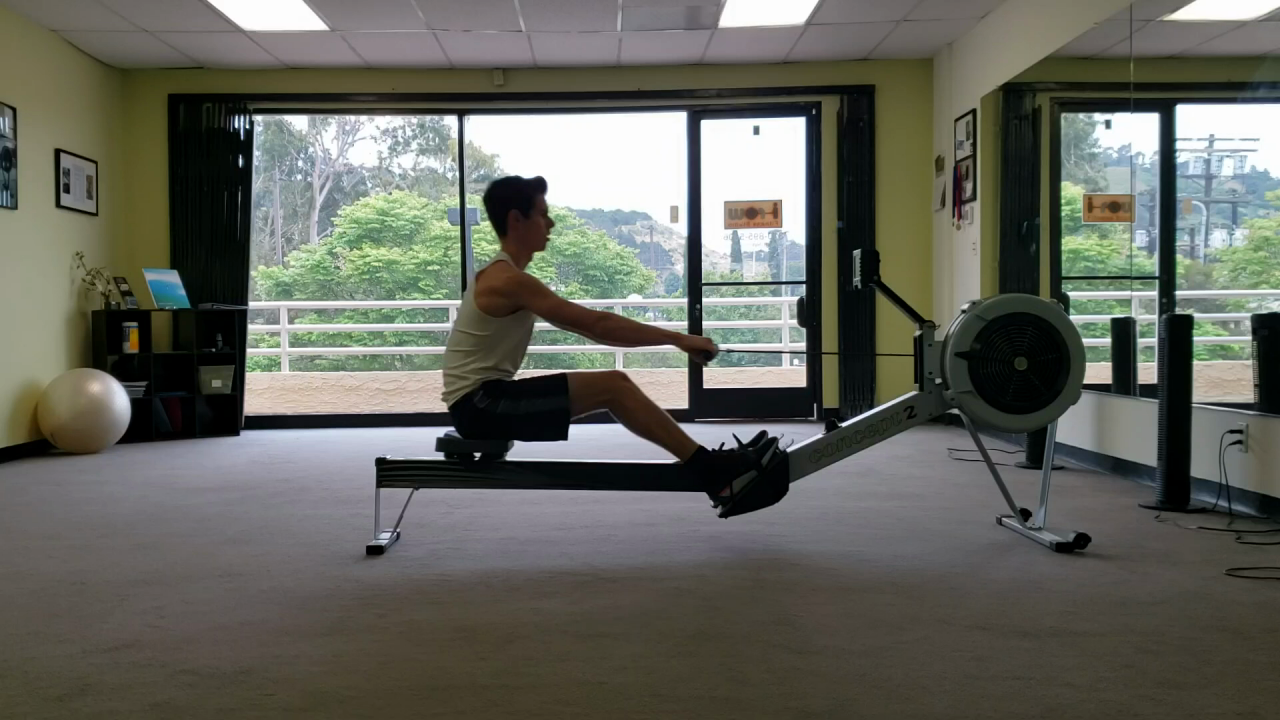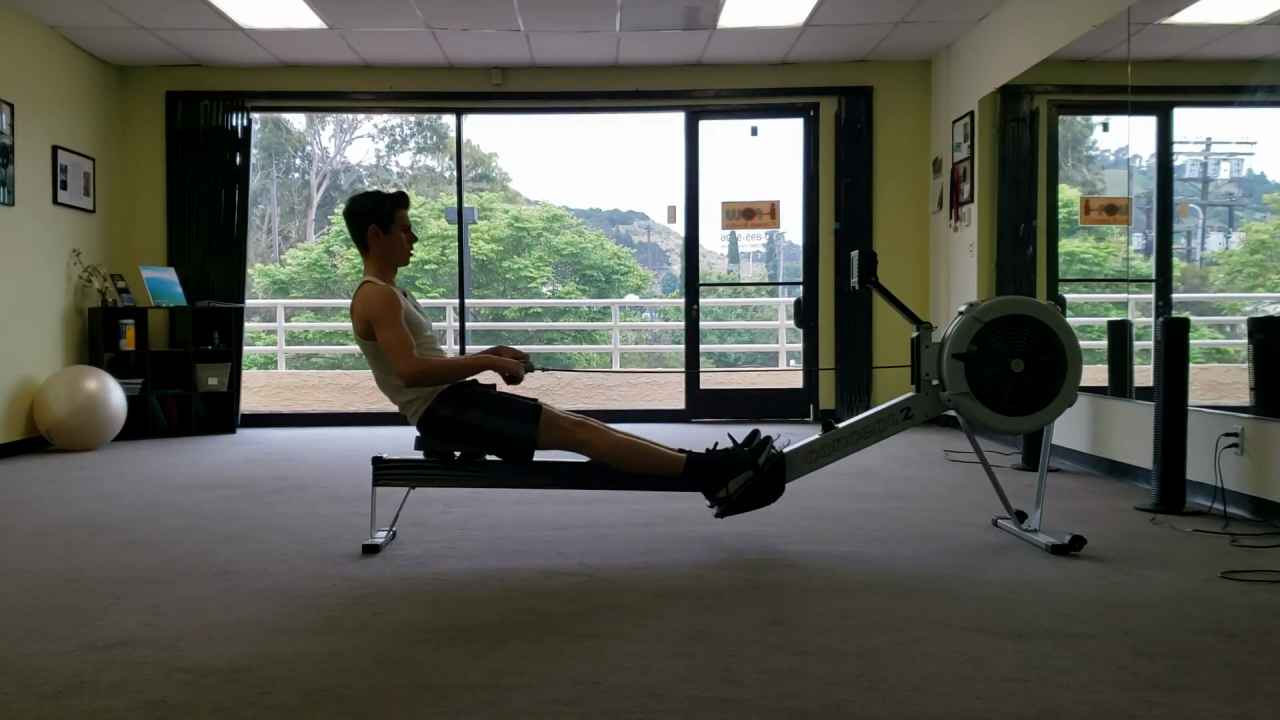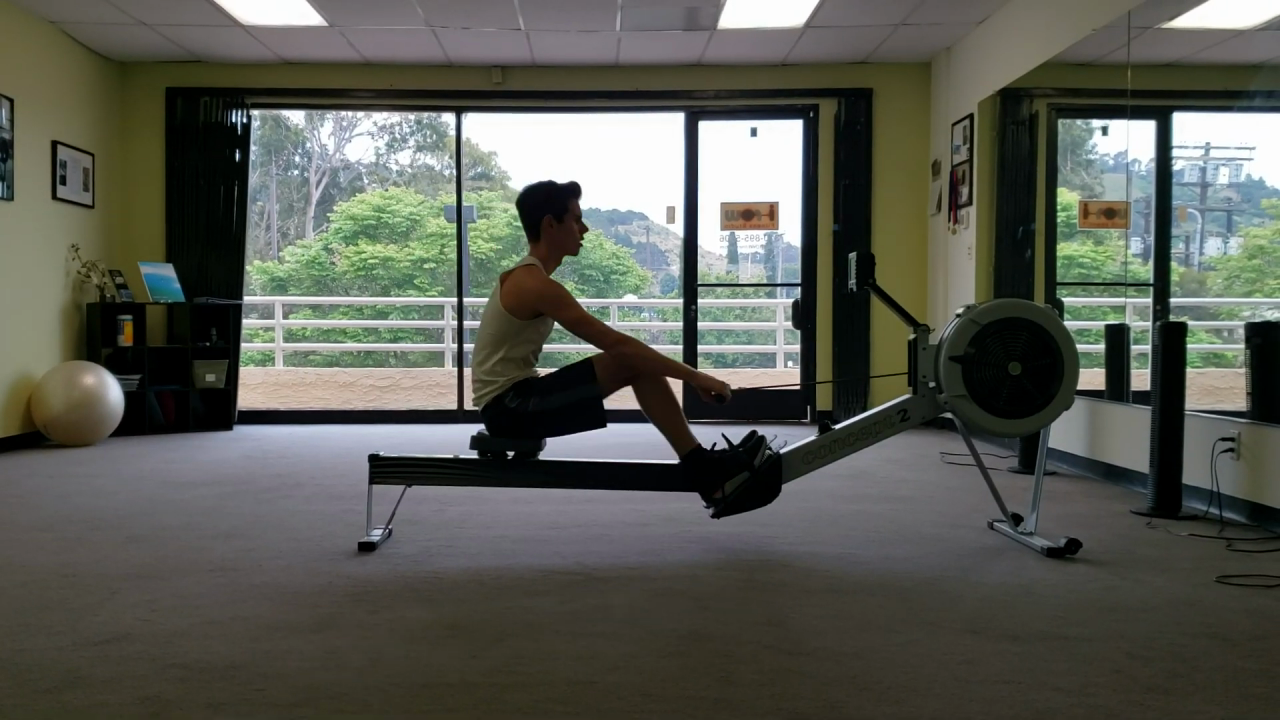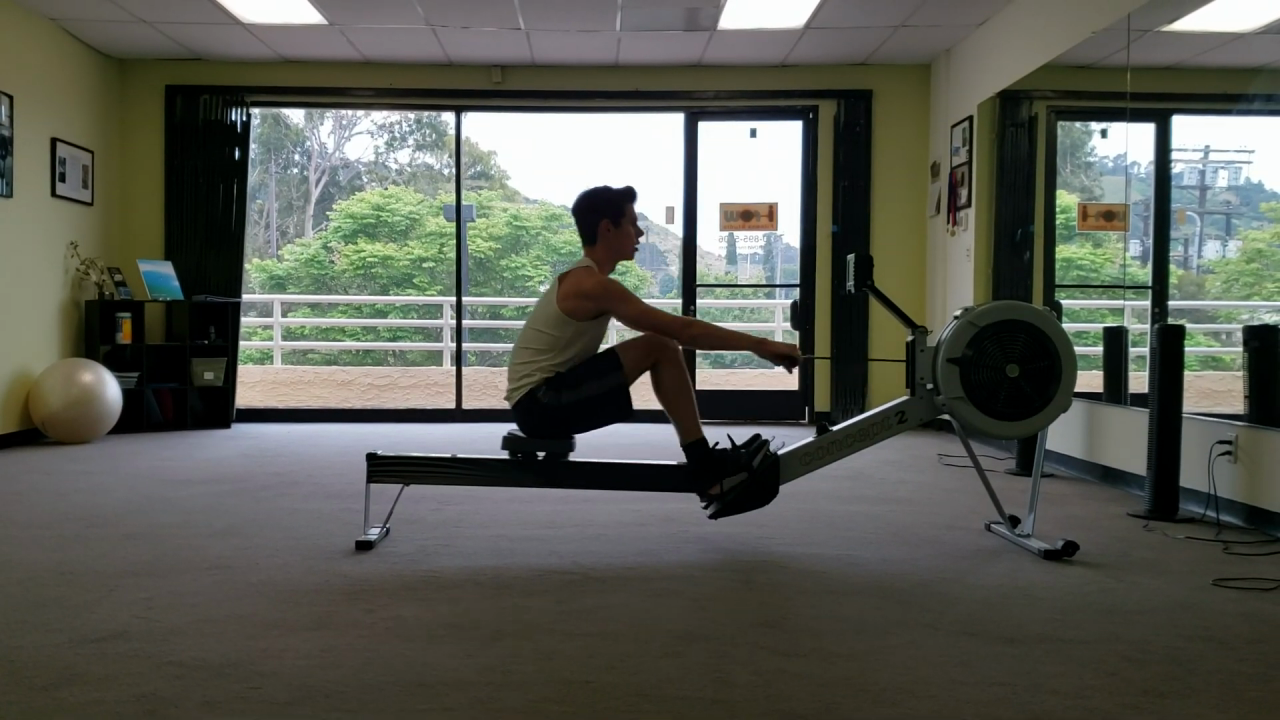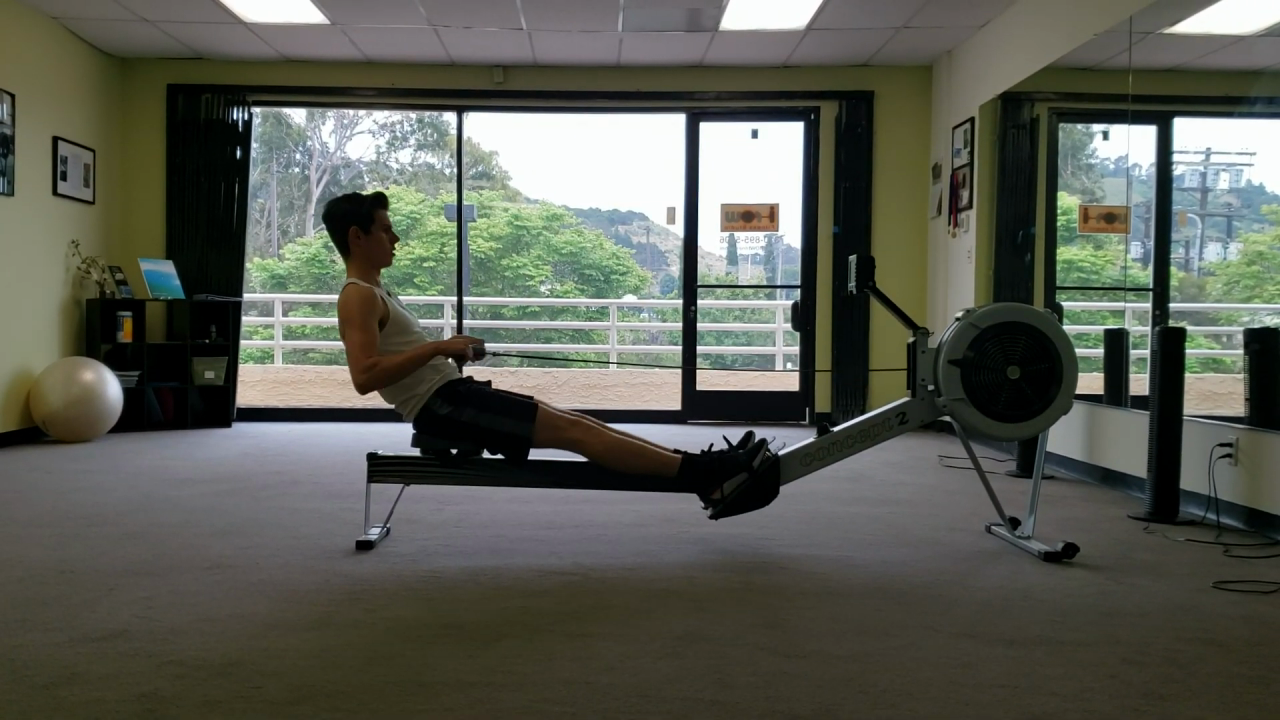
dt=1s
person 1, frame 1
left shoulder: (508, 273)
right shoulder: (506, 279)
left elbow: (587, 321)
right elbow: (594, 325)
left wrist: (668, 337)
right wrist: (680, 340)
left hip: (489, 398)
right hip: (478, 404)
left knee: (613, 388)
right knee: (614, 385)
left ankle: (711, 465)
right ankle: (713, 470)
person 1, frame 2
left shoulder: (392, 293)
right shoulder: (376, 296)
right elbow: (412, 372)
left wrist: (485, 357)
right wrist: (490, 362)
left hip: (454, 399)
right hip: (443, 410)
left knee: (581, 424)
right knee: (576, 431)
left ankle: (703, 465)
right ankle: (706, 471)
person 1, frame 3
left shoulder: (529, 277)
right shoulder: (533, 284)
left elbow: (611, 345)
right elbow: (616, 344)
left wrist: (688, 374)
right wrist: (696, 378)
left hip: (516, 403)
right hip: (508, 410)
left knee: (641, 361)
right knee: (634, 360)
left ankle: (705, 466)
right ankle: (706, 467)
person 1, frame 4
left shoulder: (584, 278)
right shoulder: (593, 284)
left elbow: (667, 330)
right elbow: (683, 330)
left wrist: (754, 346)
right wrist: (761, 345)
left hip: (543, 401)
right hip: (539, 405)
left knee: (663, 344)
right knee: (663, 350)
left ankle: (709, 465)
right ankle: (706, 463)
person 1, frame 5
left shoulder: (375, 293)
right shoulder: (358, 298)
right elbow: (365, 377)
left wrist: (448, 351)
right wrist: (439, 346)
left hip: (452, 394)
right hip: (440, 406)
left knee: (578, 421)
right knee: (572, 430)
left ankle: (701, 466)
right ankle: (702, 473)
